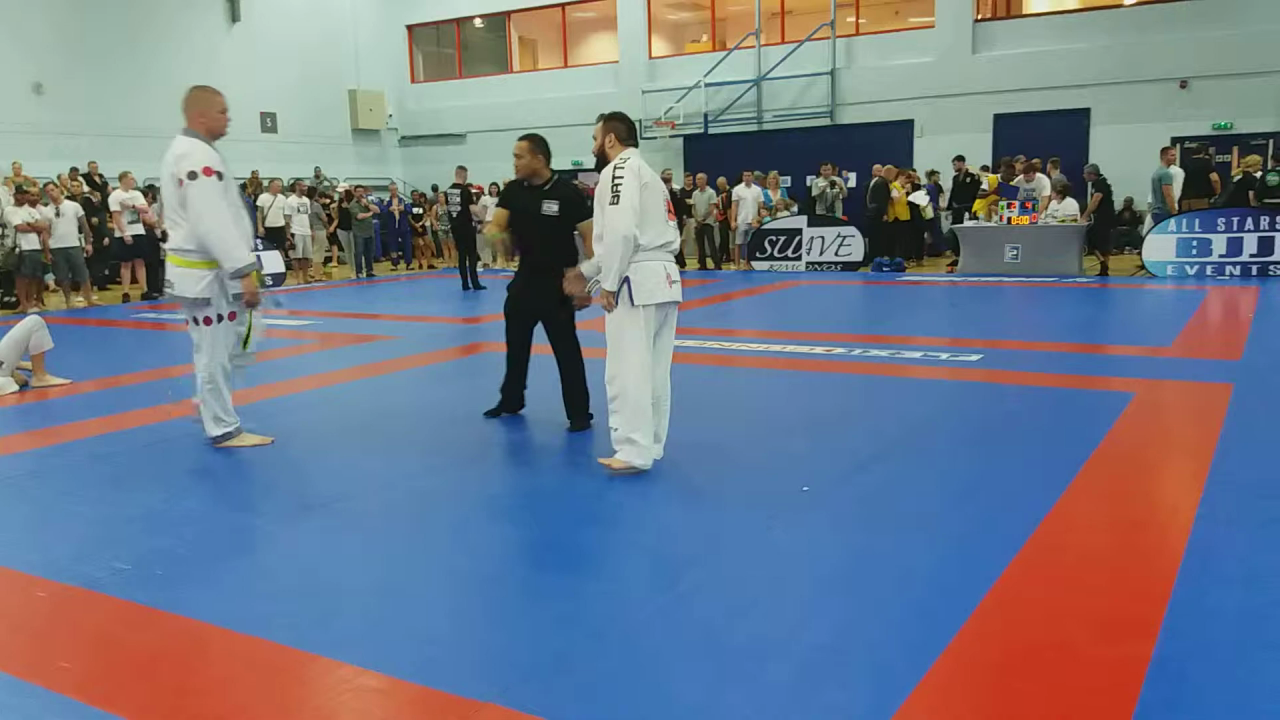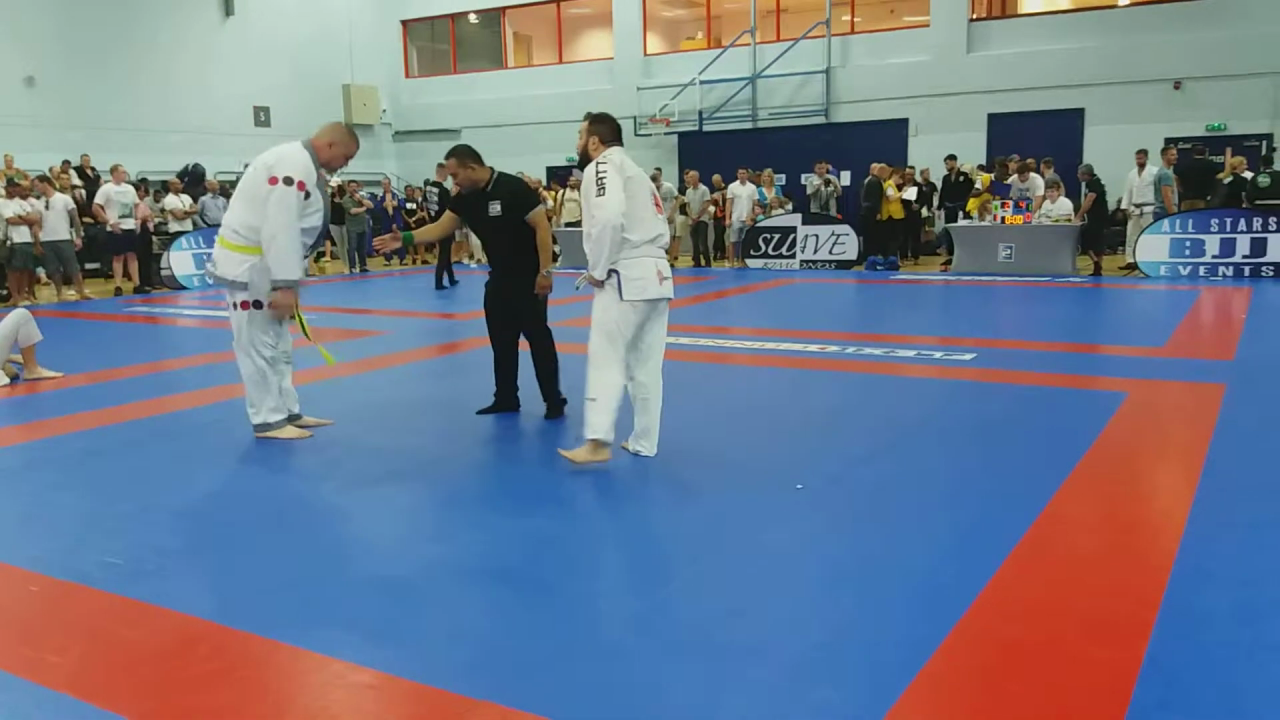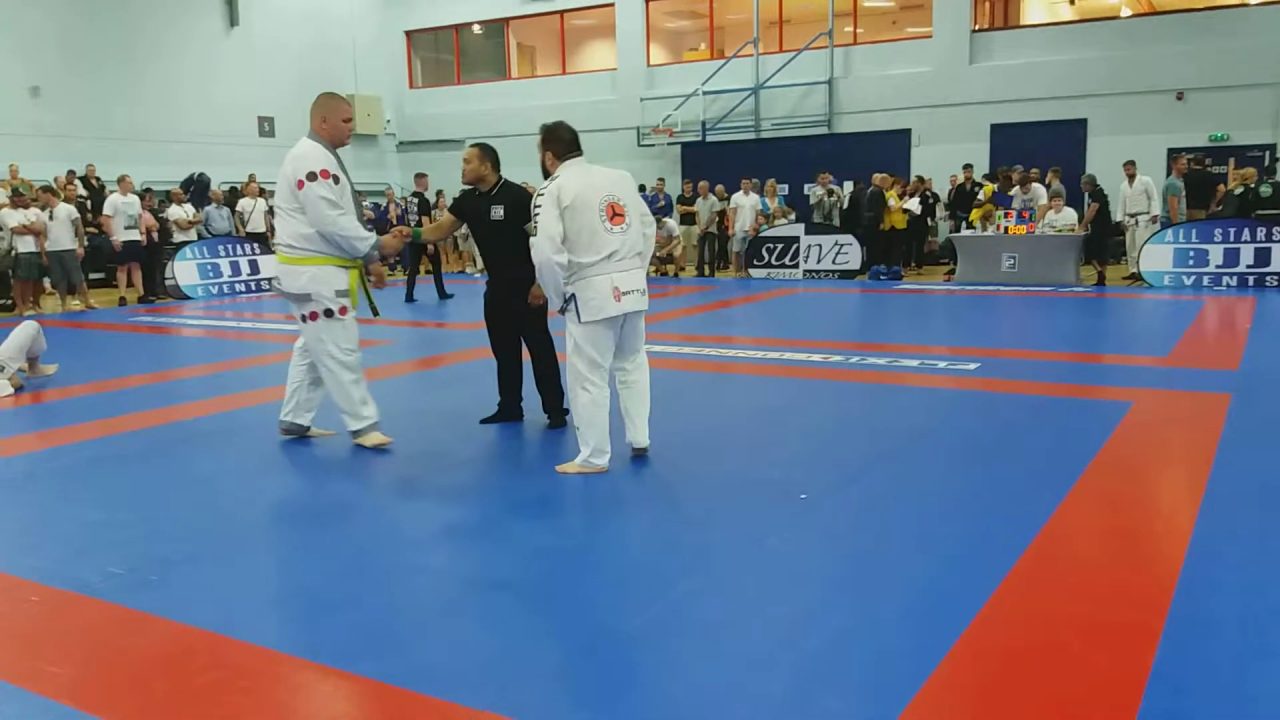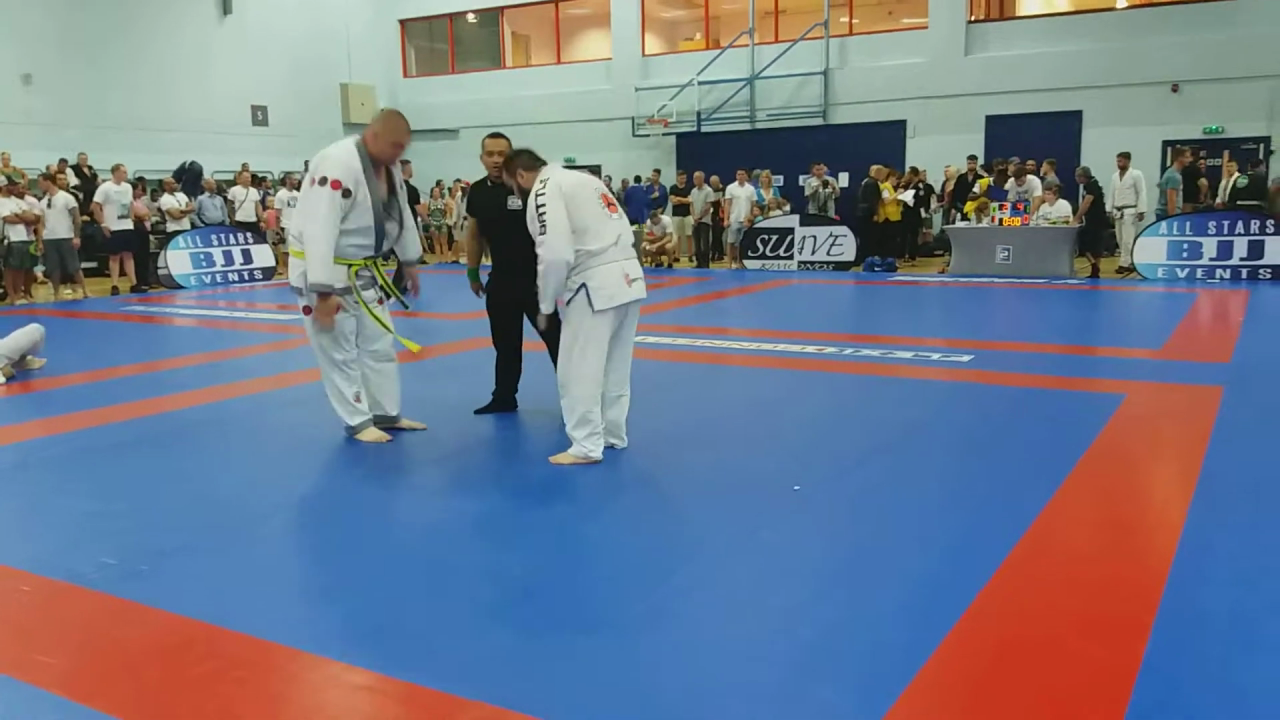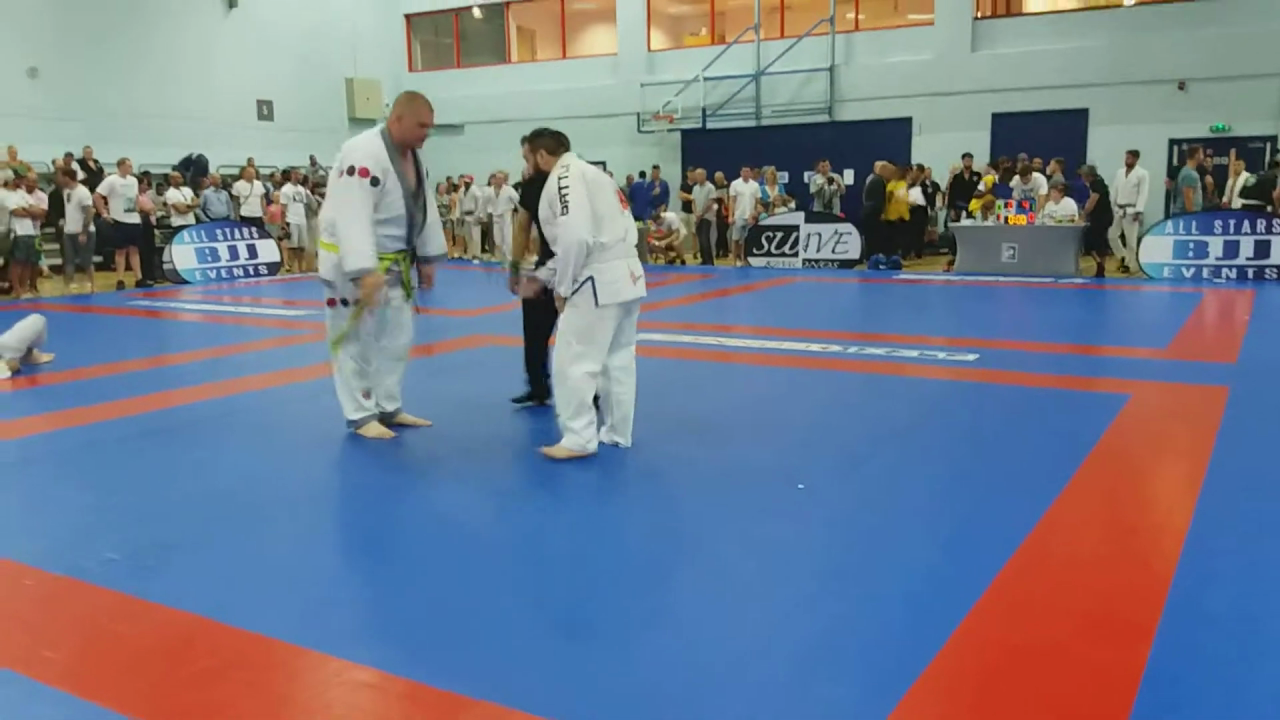
dt=0.5s
person 1, frame 1
left shoulder: (188, 151)
right shoulder: (198, 156)
right elbow: (213, 224)
left wrist: (239, 268)
right wrist: (243, 271)
left hip: (211, 269)
right hip: (206, 273)
left knee: (235, 341)
right knee: (216, 353)
left ankle: (210, 405)
right ankle: (223, 429)
person 1, frame 2
left shoulder: (301, 163)
right shoulder: (295, 165)
right elbow: (280, 230)
left wrist: (285, 282)
right wrist: (284, 286)
left hip: (263, 261)
right hip: (250, 262)
left knee: (276, 344)
right knee: (258, 345)
left ankle: (286, 412)
right ankle: (268, 419)
person 1, frame 3
left shoulder: (320, 156)
right shoulder: (311, 159)
left elbow: (342, 217)
right elbow: (331, 221)
left wrist: (368, 261)
right wrist: (376, 245)
left hip: (322, 269)
right hip: (314, 273)
left knee: (312, 349)
right knee: (340, 350)
left ankle: (294, 419)
right ankle: (362, 425)
person 1, frame 4
left shoulder: (389, 167)
right shoulder: (337, 164)
left elbow: (400, 217)
right elbow: (320, 231)
left wrist: (410, 264)
right wrist: (324, 290)
left hip: (365, 269)
right hip: (322, 266)
left knee: (380, 342)
right knee: (337, 349)
left ankle: (387, 413)
right ankle: (358, 420)
person 1, frame 5
left shoulder: (413, 155)
right shoulder: (363, 154)
left elbow: (424, 209)
right elbow: (352, 218)
left wrist: (427, 259)
right wrist: (365, 271)
left hip: (393, 263)
right hip: (350, 259)
left knee: (397, 337)
right knee: (355, 341)
left ankle: (388, 408)
right ankle: (361, 416)
person 2, frame 1
left shoulder: (621, 168)
right shoulder: (645, 172)
left elbow: (621, 231)
left wrist: (609, 283)
right wrist: (587, 272)
left hip: (637, 282)
right hip: (664, 278)
left knee: (627, 368)
right knee: (654, 368)
left ankle: (634, 451)
right ankle: (651, 443)
person 2, frame 2
left shoulder: (604, 166)
right shoulder: (635, 171)
left elbow: (609, 218)
left wrist: (596, 270)
left hip: (627, 276)
right hip: (657, 274)
left knee: (605, 359)
right knee: (646, 366)
left ankle: (598, 440)
right ankle: (644, 441)
person 2, frame 3
left shoulder: (551, 190)
right shoulder: (620, 177)
left elbow: (546, 255)
right elbow: (647, 228)
left wrist: (558, 299)
left hip: (592, 293)
right hip: (632, 285)
left knee: (587, 379)
right knee: (632, 363)
left ankle: (594, 457)
right ankle: (639, 436)
person 2, frame 4
left shoulder: (544, 190)
right shoulder: (580, 179)
left elbow: (555, 254)
left wrist: (546, 305)
left hip: (597, 287)
right hip: (628, 278)
left knee: (580, 369)
right knee: (615, 365)
left ankle: (586, 446)
right ankle: (613, 434)
person 2, frame 5
left shoulder: (564, 176)
right shoulder: (587, 172)
left elbow: (575, 237)
left wrist: (563, 287)
right wrist: (543, 276)
left hip: (600, 281)
right hip: (627, 274)
left knee: (573, 361)
right knee: (619, 359)
left ankle: (579, 438)
right ankle: (617, 432)
person 3, frame 1
left shoulder: (568, 193)
right shoulder: (513, 190)
left elbow: (591, 237)
right elbow: (494, 225)
right wrist: (495, 236)
left hip: (558, 284)
right hip: (525, 280)
left knee: (566, 349)
right knee: (516, 343)
left ankle: (579, 413)
right ankle: (511, 400)
person 3, frame 2
left shoulder: (513, 188)
right shoulder: (465, 198)
left elbow: (542, 226)
right elbow: (440, 228)
left wrist: (545, 272)
right wrist: (405, 239)
left hip: (529, 276)
right hip: (500, 277)
left knee: (538, 337)
right knee: (502, 341)
left ankle: (553, 400)
right ankle: (506, 398)
person 3, frame 3
left shoulder: (516, 197)
right shoulder: (467, 200)
right elbow: (441, 229)
left wrist: (540, 282)
right wrist: (413, 234)
left hip: (526, 287)
right hip: (497, 287)
left knee: (539, 347)
right knee: (504, 350)
left ankle: (555, 411)
right ankle: (510, 407)
person 3, frame 4
right shoulder: (477, 192)
right elbow: (473, 234)
right wrist: (472, 271)
left hip: (535, 278)
right hip: (501, 278)
left knee: (555, 337)
right knee: (504, 342)
right ankle: (504, 398)
person 3, frame 5
right shoulder: (531, 185)
right elbow: (523, 225)
right wrist: (515, 266)
right hip: (545, 268)
right knee: (534, 331)
right ankle: (538, 388)
